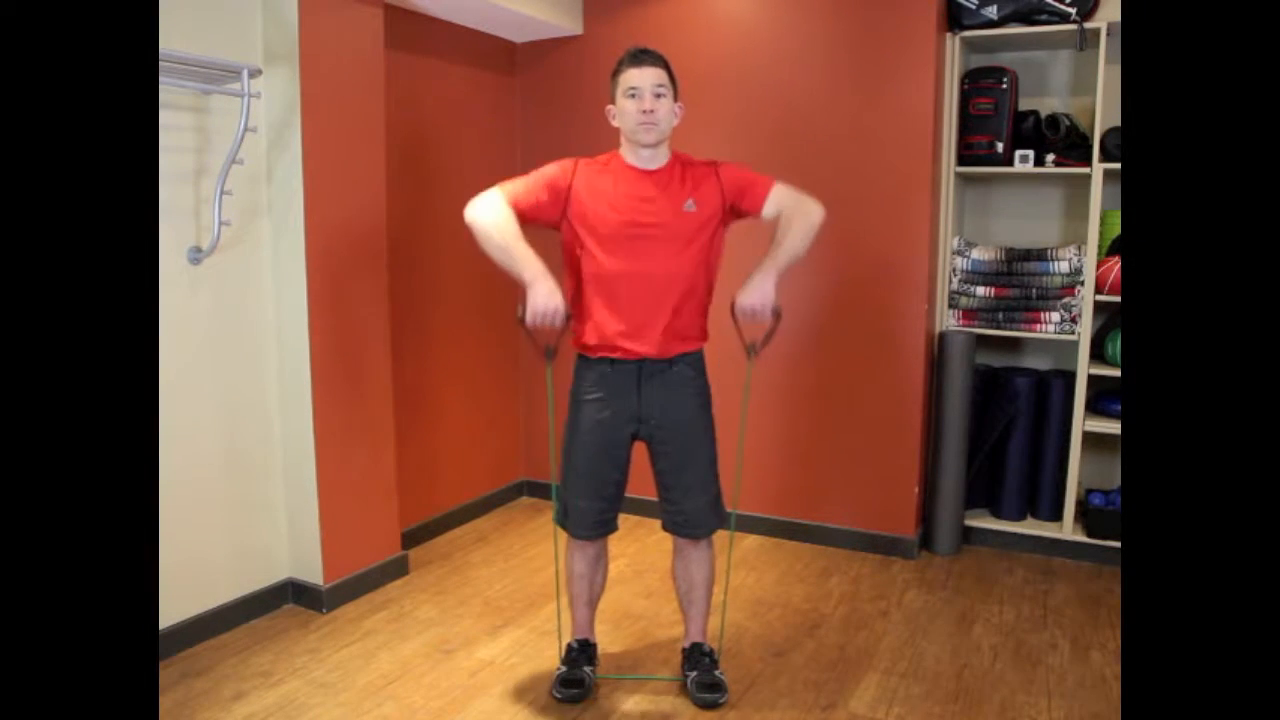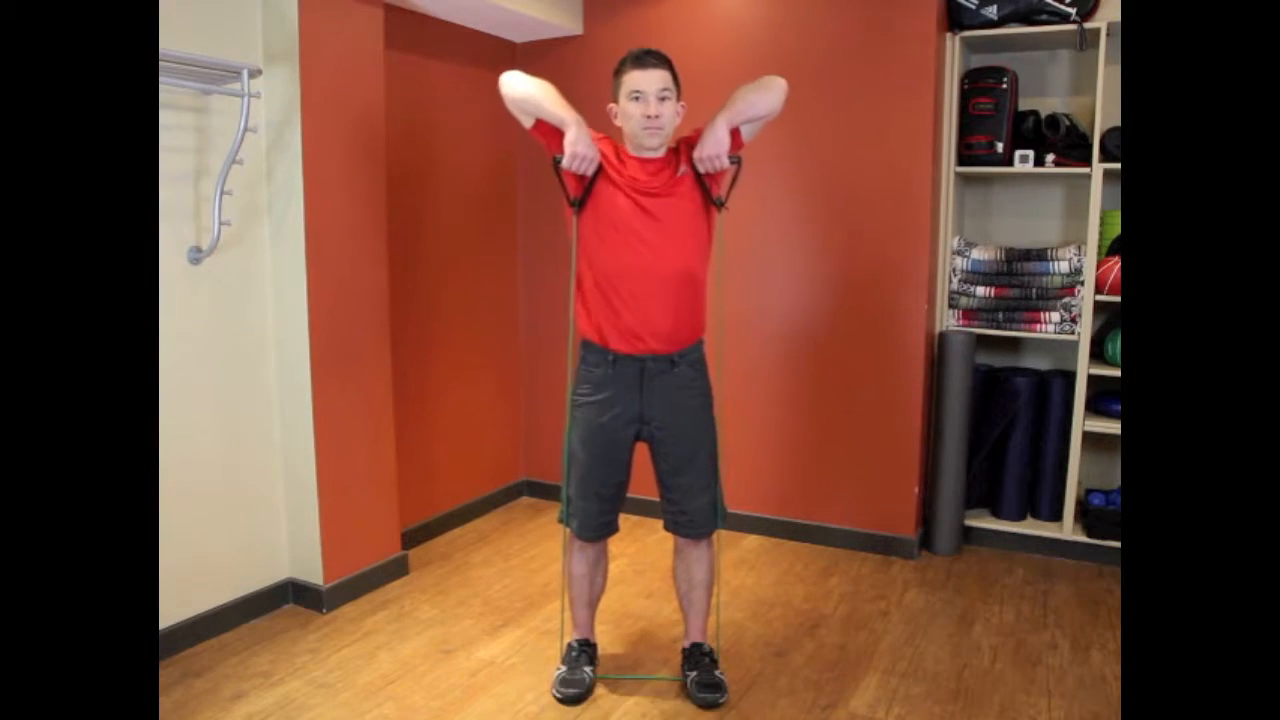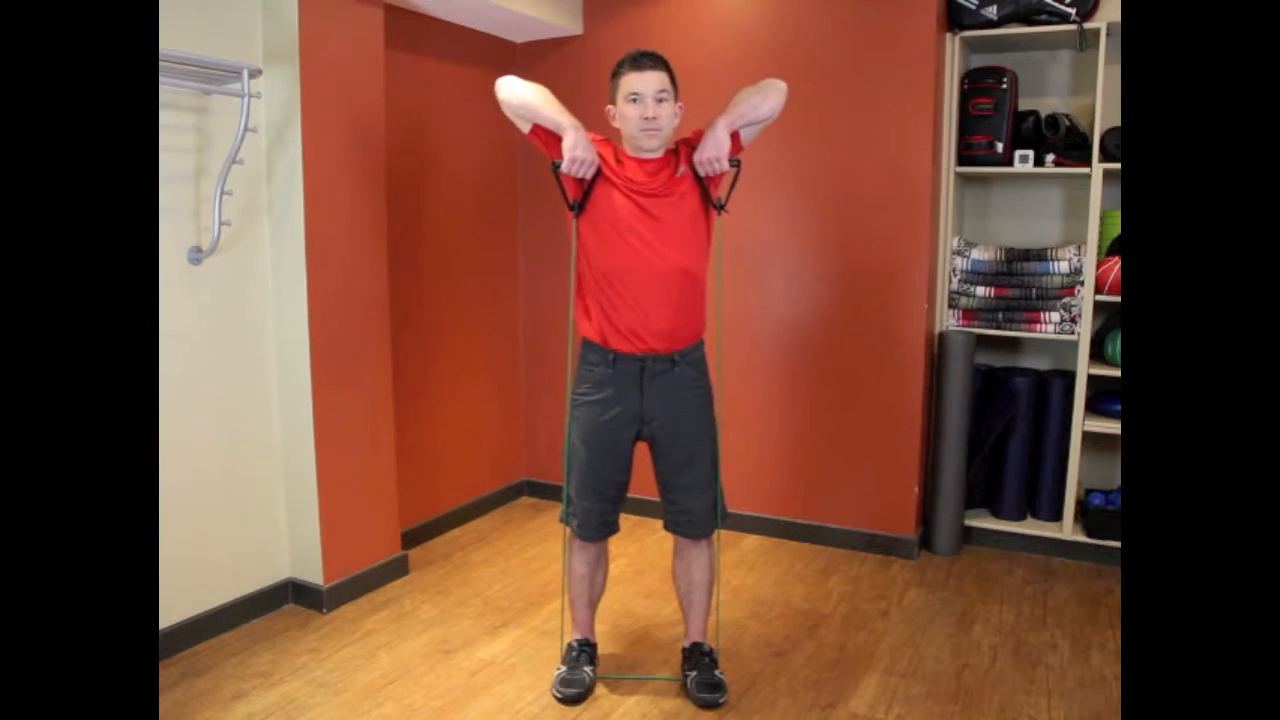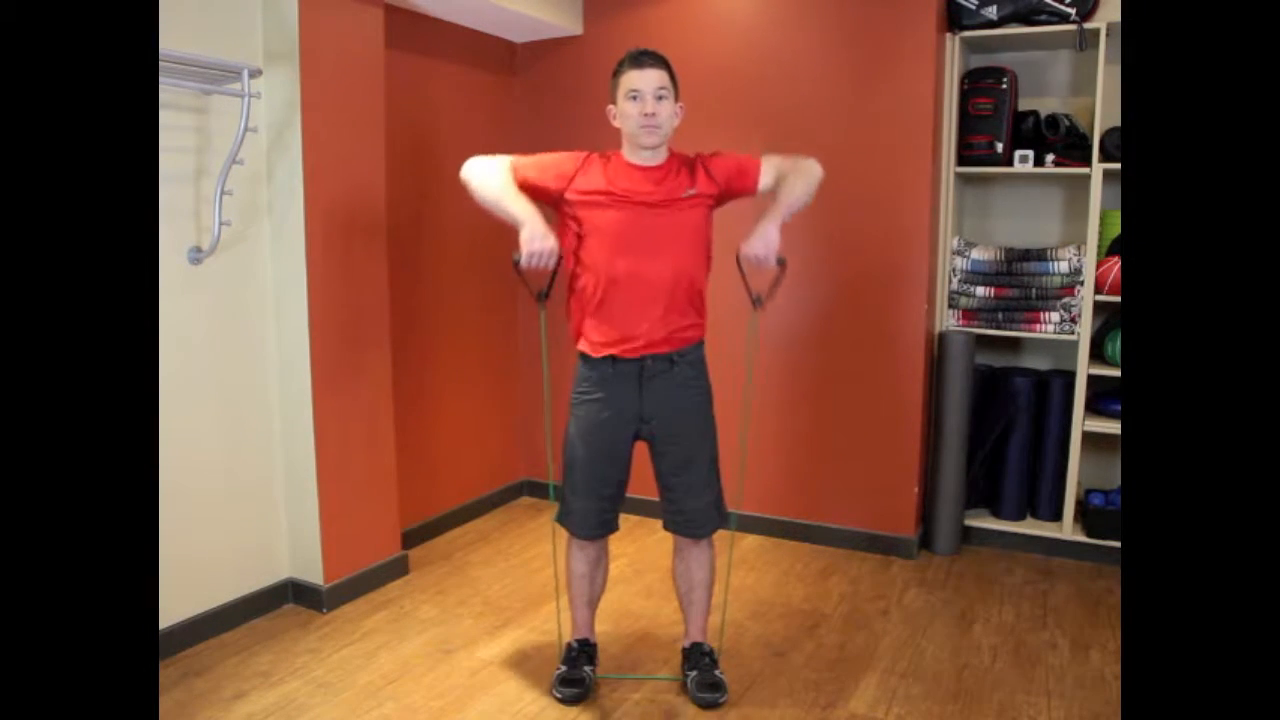
dt=0.5s
person 1, frame 1
left shoulder: (711, 183)
right shoulder: (574, 180)
left elbow: (806, 210)
right elbow: (483, 209)
left wrist: (768, 271)
right wrist: (534, 275)
left hip: (679, 375)
right hip: (599, 376)
left knee: (694, 523)
right knee: (585, 523)
left ankle: (696, 650)
right ankle: (580, 646)
person 1, frame 2
left shoulder: (698, 161)
right shoulder: (590, 160)
left elbow: (774, 91)
right elbow: (513, 85)
left wrist: (721, 127)
right wrist: (571, 126)
left hip: (681, 372)
right hip: (603, 371)
left knee: (695, 522)
right knee: (587, 522)
left ankle: (697, 649)
right ankle: (581, 646)
person 1, frame 3
left shoulder: (699, 161)
right shoulder: (589, 162)
left elbow: (774, 93)
right elbow: (510, 90)
left wrist: (719, 129)
right wrist: (570, 131)
left hip: (682, 371)
right hip: (604, 371)
left knee: (695, 522)
right knee: (588, 521)
left ankle: (697, 649)
right ankle: (581, 646)
person 1, frame 4
left shoulder: (708, 175)
right shoulder: (577, 175)
left elbow: (805, 171)
right elbow: (477, 171)
left wrist: (772, 223)
right wrist: (527, 221)
left hip: (680, 373)
right hip: (601, 376)
left knee: (694, 522)
right knee: (586, 522)
left ankle: (697, 649)
right ankle: (581, 645)
